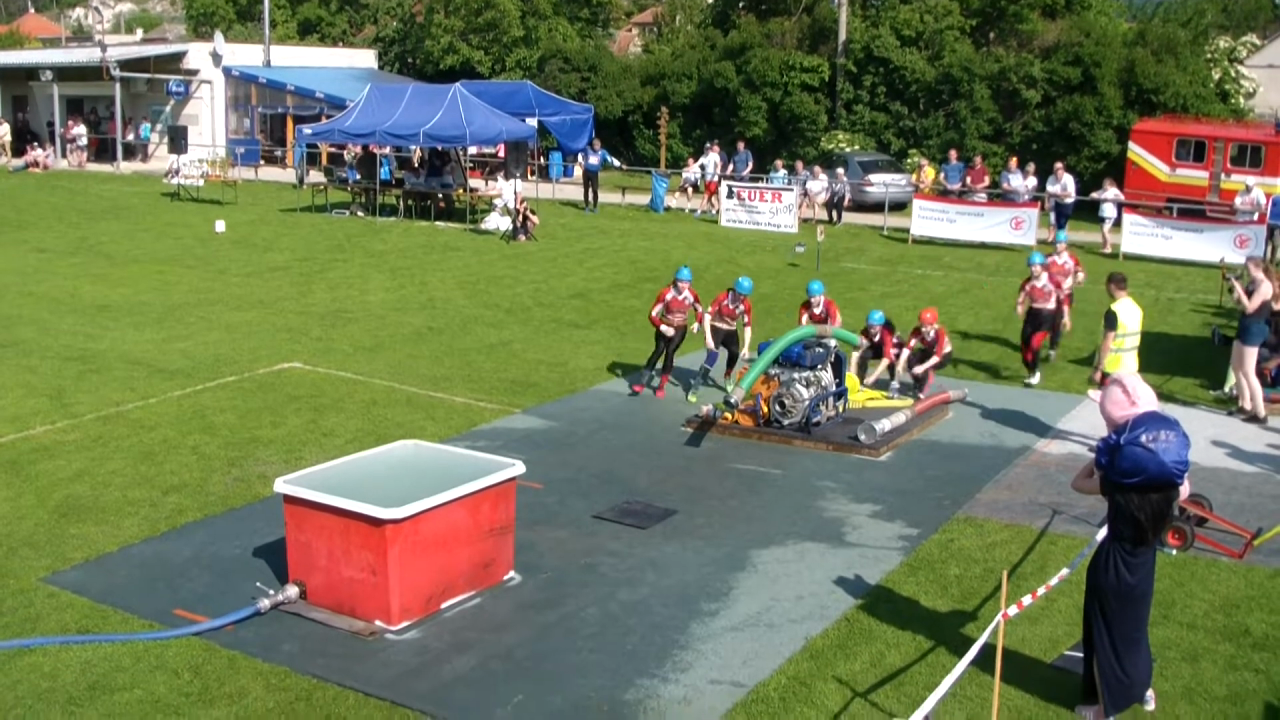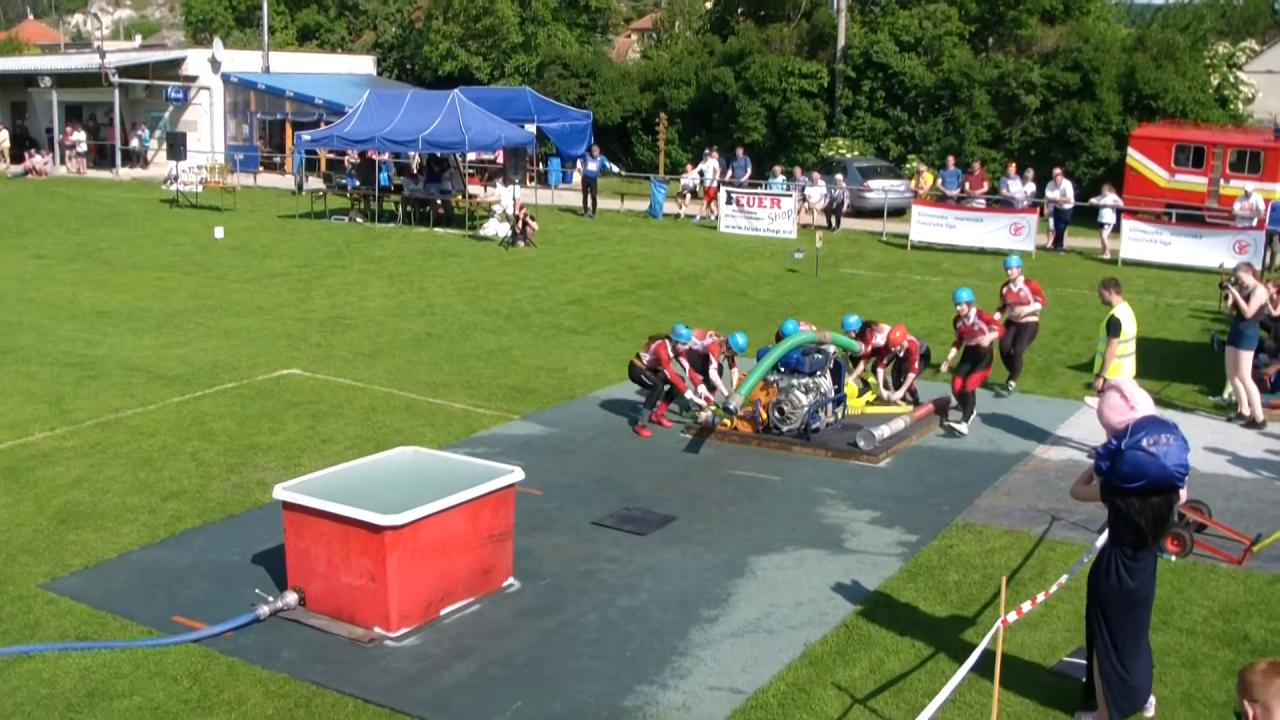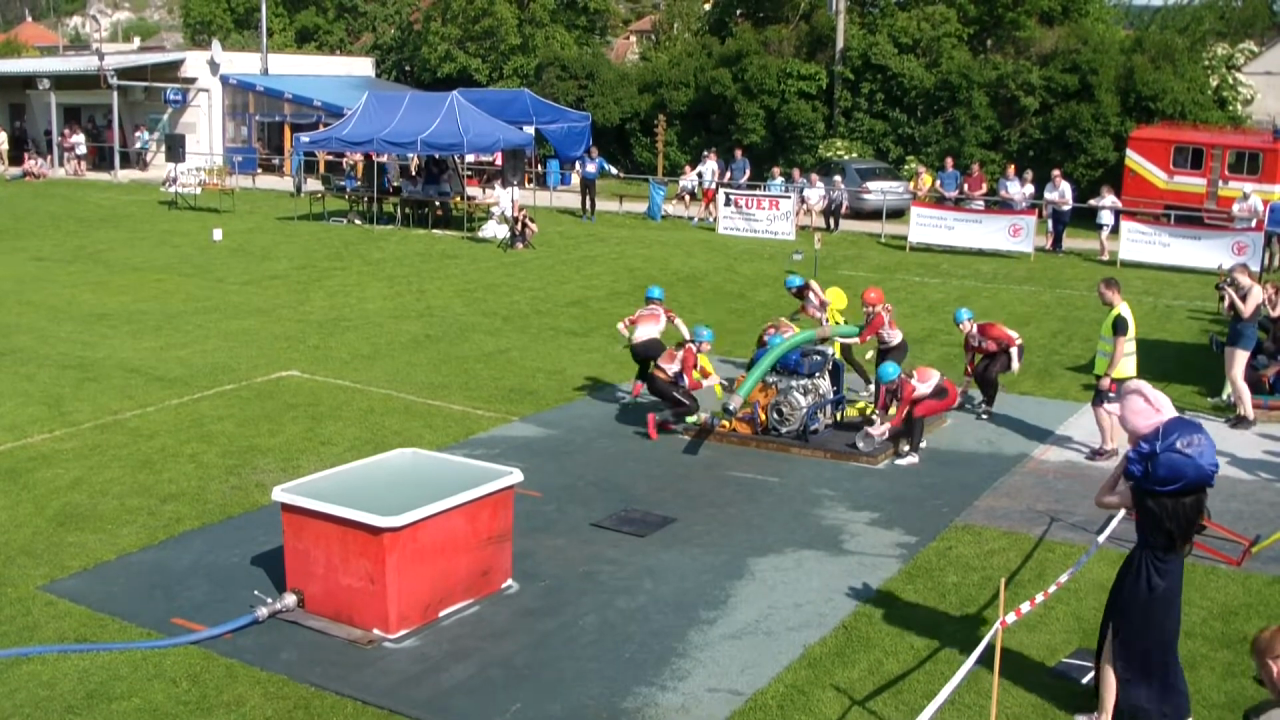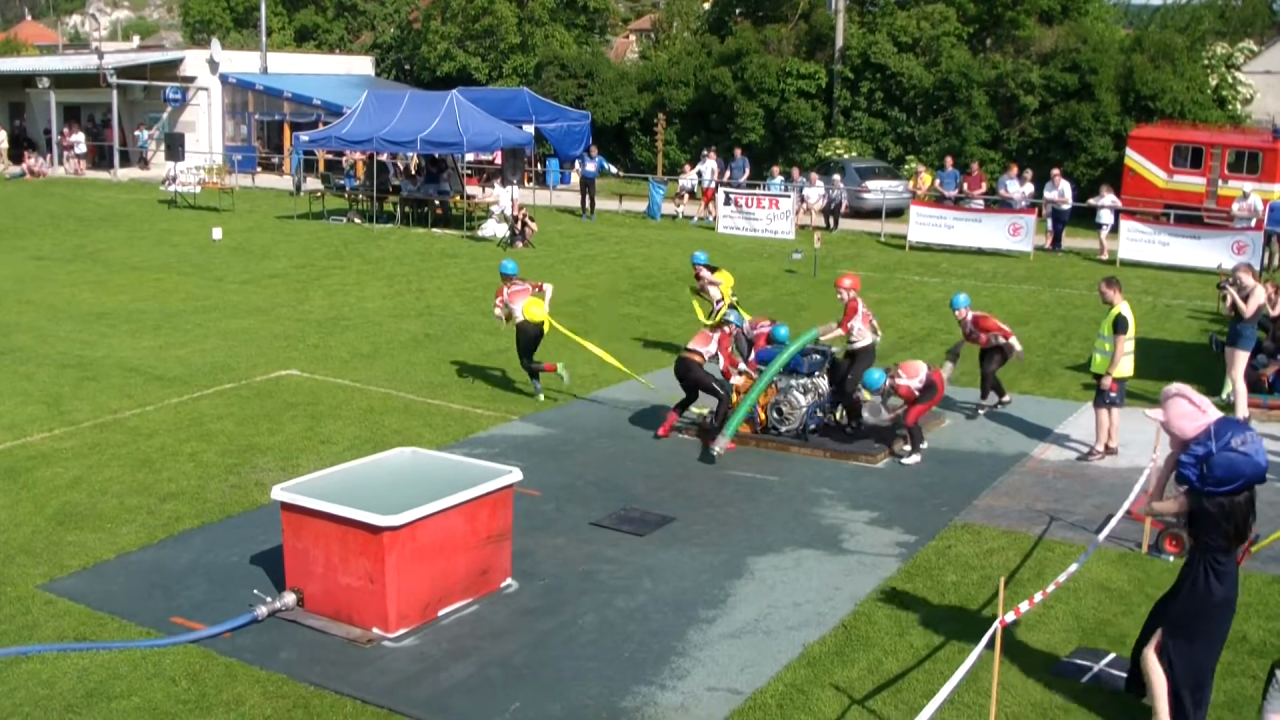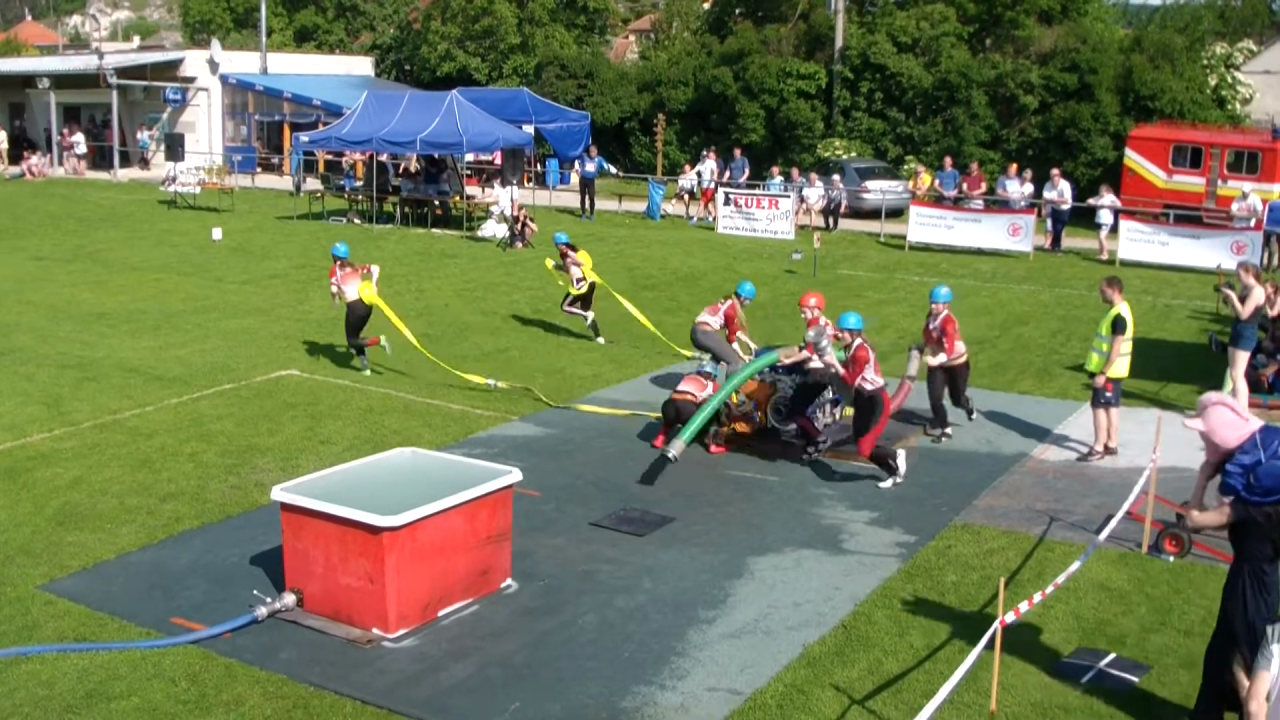
dt=0.5s
person 1, frame 1
left shoulder: (1117, 482)
right shoulder: (1170, 479)
left elbow: (1078, 482)
right elbow: (1183, 490)
left wrist: (1105, 454)
left hip: (1113, 563)
right hip: (1143, 559)
left knee: (1107, 632)
right knee: (1133, 624)
right ankle: (1141, 688)
person 1, frame 2
left shoulder: (1117, 487)
right shoulder: (1168, 483)
left elbow: (1076, 490)
right elbow: (1180, 497)
left wrist: (1104, 459)
left hip: (1114, 569)
right hip: (1144, 565)
left knee: (1106, 640)
right knee: (1133, 632)
person 1, frame 3
left shoulder: (1148, 491)
right shoulder: (1192, 483)
left elbow: (1102, 498)
left wrist: (1126, 461)
left hip: (1143, 571)
right hip: (1170, 570)
left knee: (1115, 646)
right knee: (1159, 643)
person 1, frame 4
left shoulder: (1204, 494)
right shoulder: (1232, 480)
left elbow: (1153, 506)
left wrist: (1168, 466)
right wrist: (1178, 464)
left hip: (1203, 577)
right hip: (1220, 574)
left knee: (1153, 651)
right knee: (1192, 656)
person 1, frame 5
left shoulder: (1248, 502)
left elbow: (1194, 519)
left wrist: (1203, 477)
right wrist: (1214, 473)
left hip: (1249, 584)
left knee: (1242, 674)
right knee: (1224, 659)
